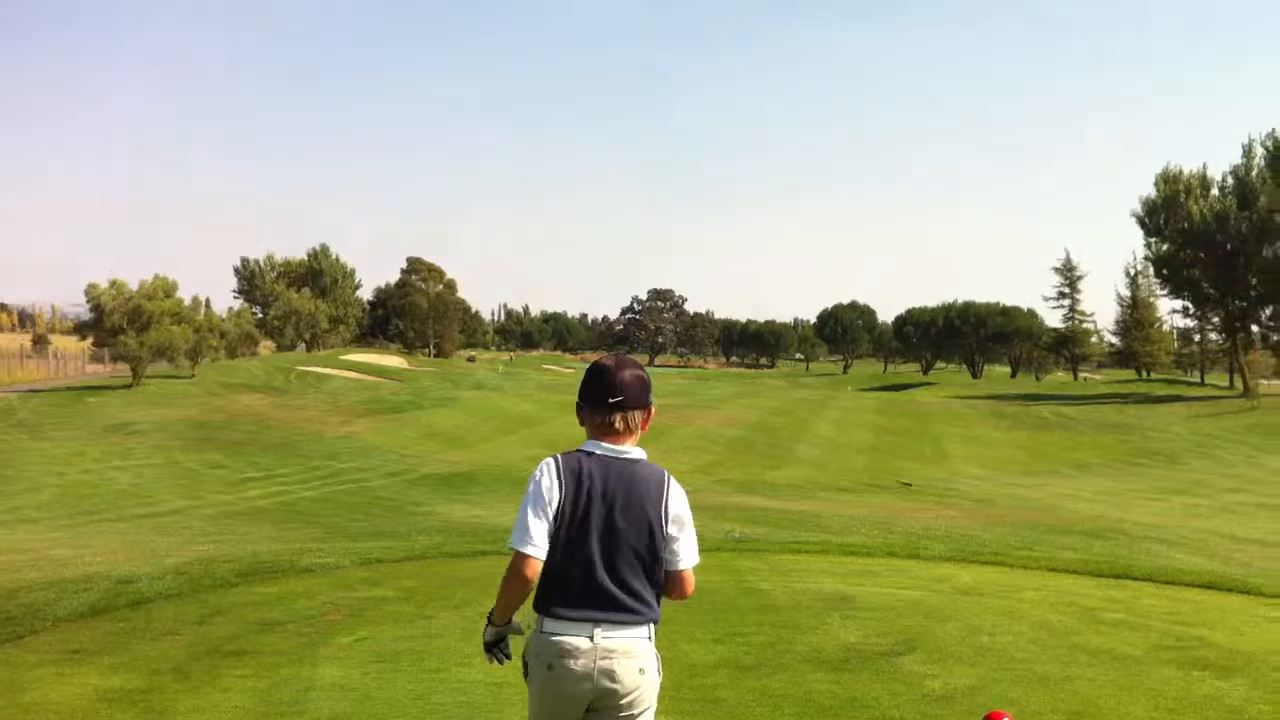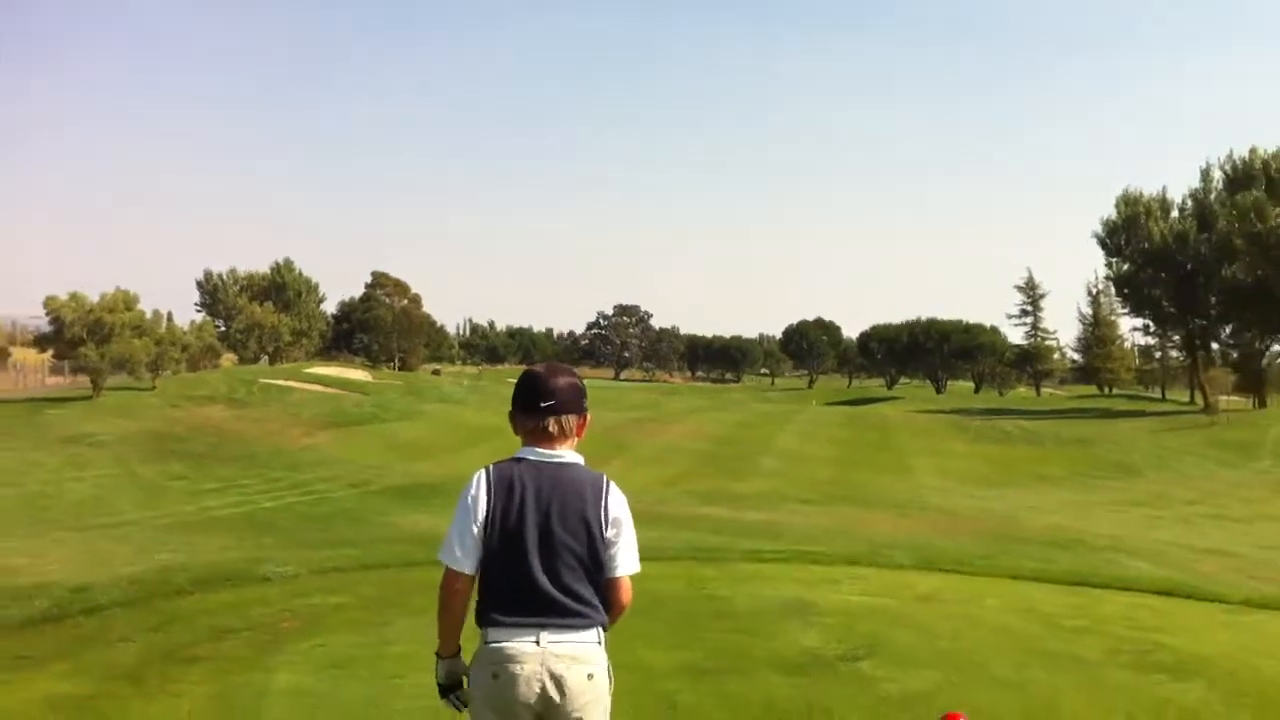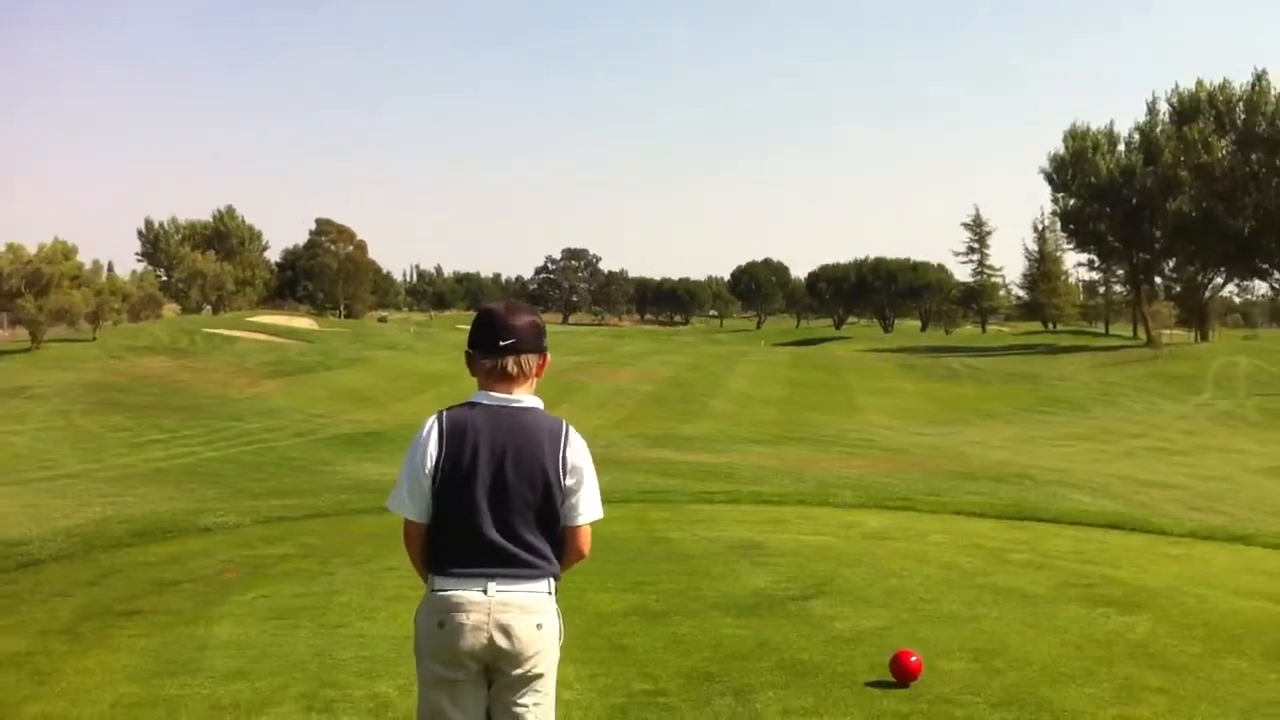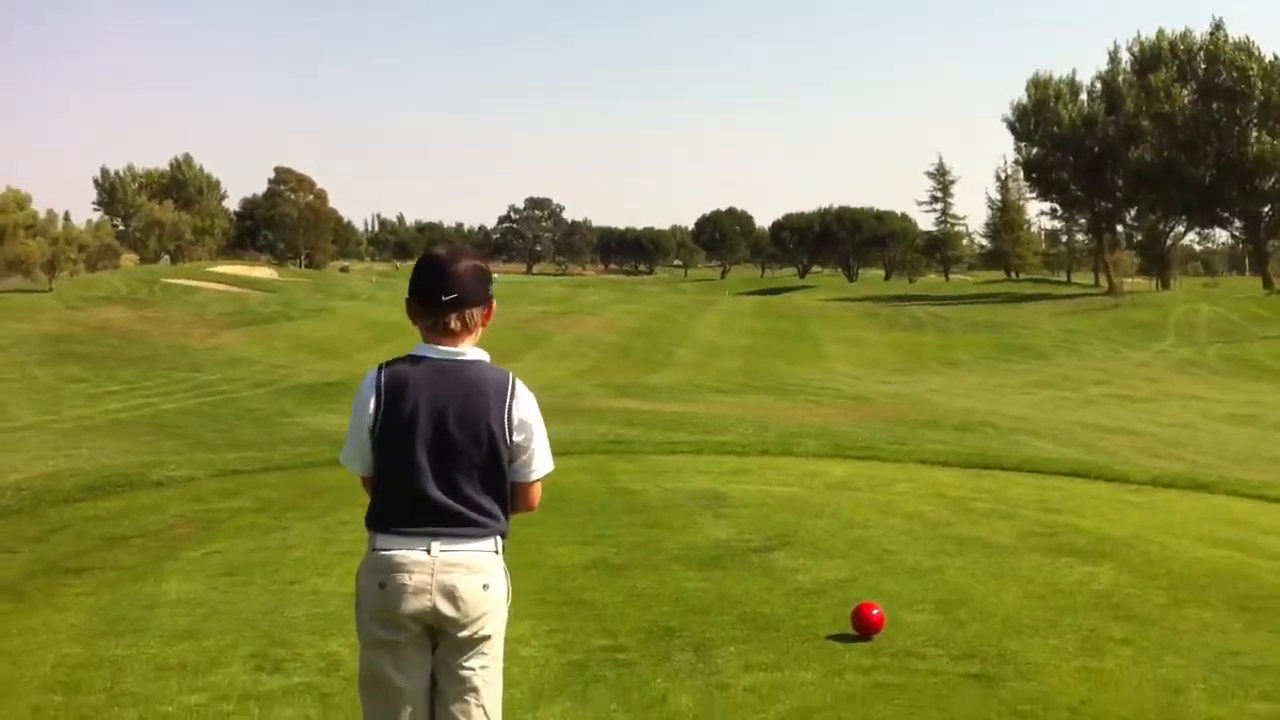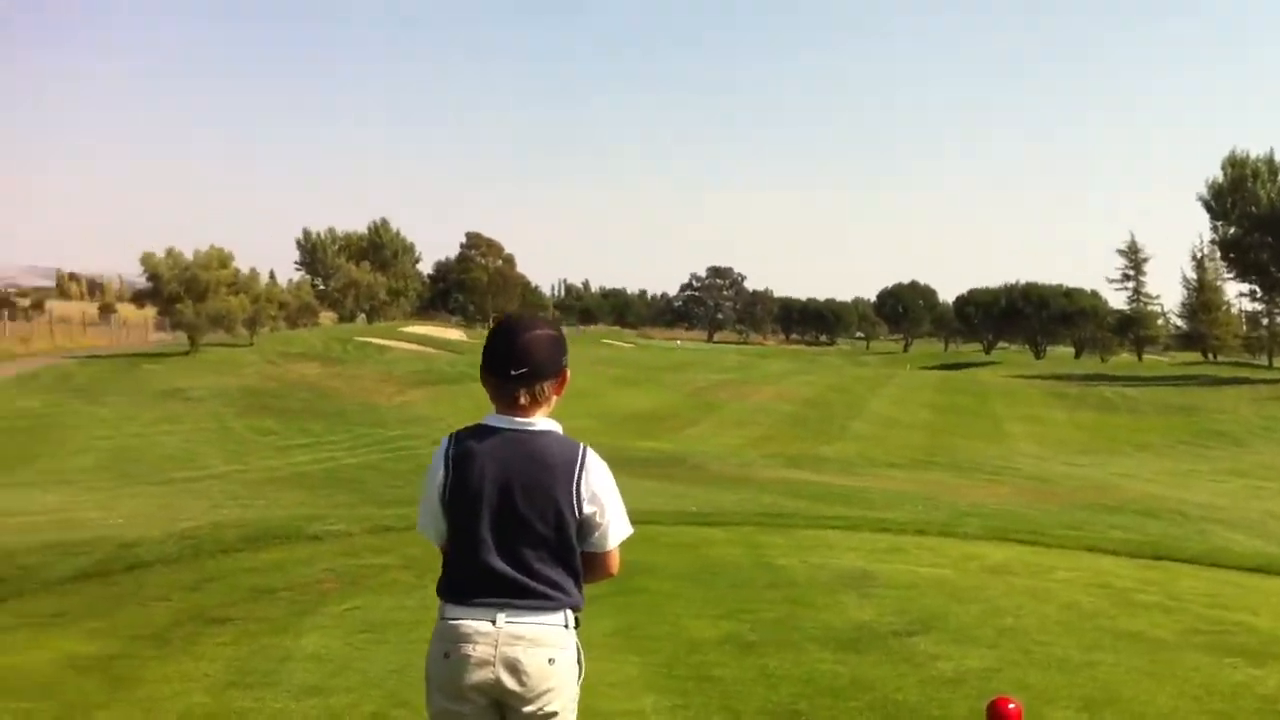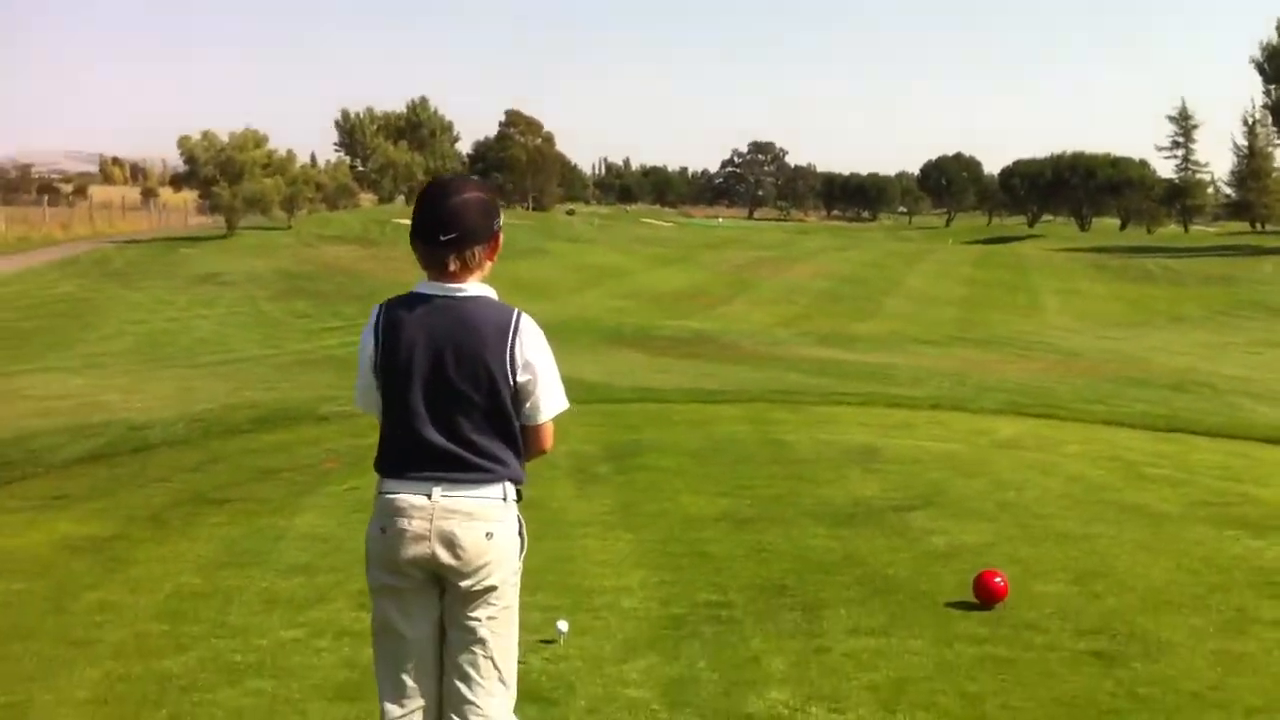
dt=0.5s
person 1, frame 1
left shoulder: (554, 473)
right shoulder: (665, 488)
left elbow: (527, 569)
right elbow: (683, 585)
left wrist: (498, 620)
left hip: (559, 647)
right hip: (630, 652)
person 1, frame 2
left shoulder: (487, 484)
right shoulder: (605, 493)
left elbow: (457, 583)
right elbow: (620, 594)
left wrist: (448, 655)
left hip: (504, 658)
right hip: (580, 658)
person 1, frame 3
left shoulder: (439, 429)
right shoulder: (564, 438)
left elbow: (415, 533)
right elbow: (578, 544)
left hip: (452, 609)
right hip: (529, 611)
person 1, frame 4
left shoulder: (381, 382)
right shoulder: (510, 393)
left elbow: (370, 479)
right elbow: (528, 495)
left hip: (393, 566)
right hip: (474, 570)
person 1, frame 5
left shoulder: (453, 452)
right shoulder: (581, 463)
left elbow: (447, 547)
right elbow: (606, 565)
left hip: (462, 637)
right hip: (545, 642)
person 1, frame 6
left shoulder: (385, 323)
right shoulder: (516, 330)
left elbow: (384, 418)
right elbow: (540, 440)
left hip: (401, 513)
right hip: (483, 517)
